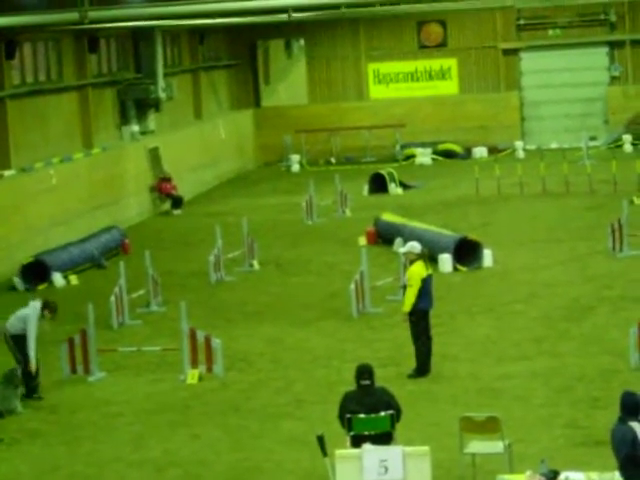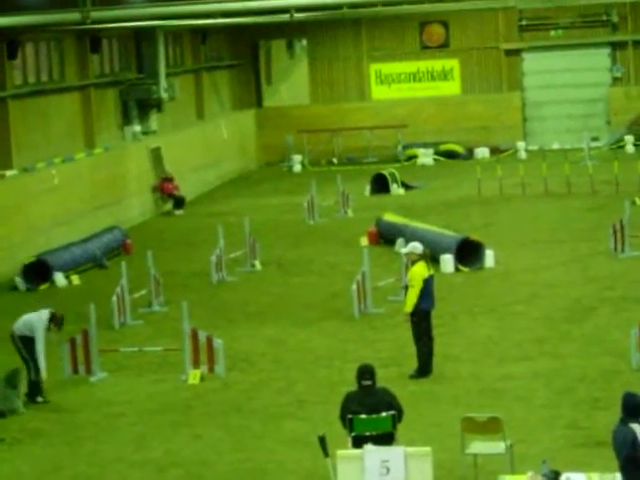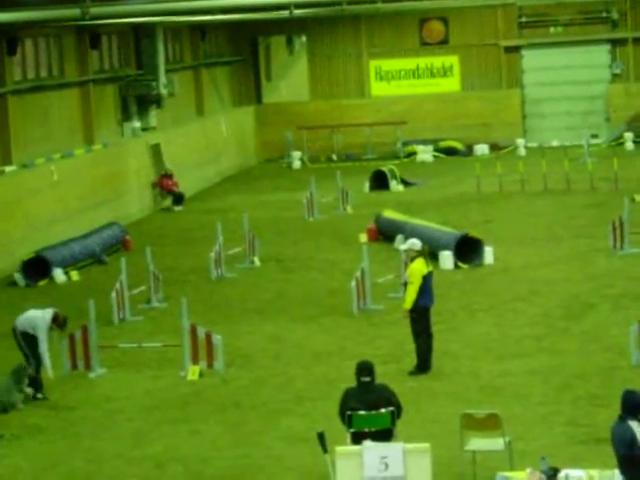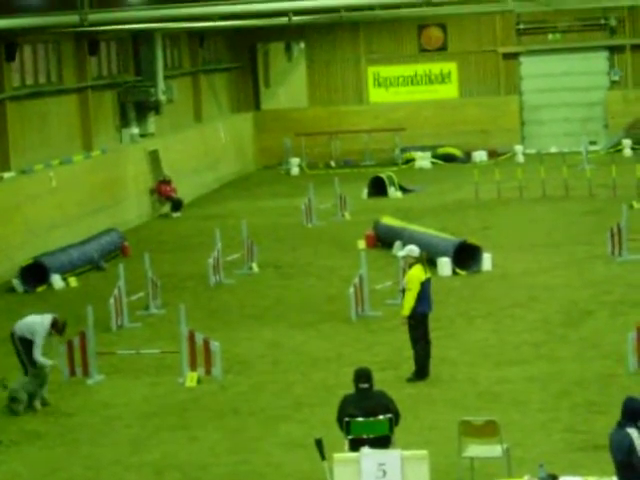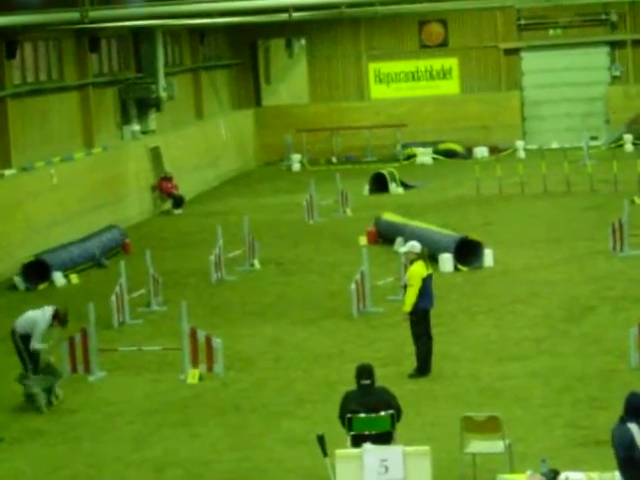
dt=0.3s
person 1, frame 1
left shoulder: (414, 270)
right shoulder: (424, 265)
left elbow: (412, 292)
left wrist: (406, 310)
left hip: (417, 308)
right hip: (425, 306)
left knee: (419, 339)
right knee: (425, 337)
left ankle: (421, 370)
right ankle: (425, 367)
person 1, frame 2
left shoulder: (416, 270)
right shoulder: (426, 266)
left elbow: (413, 292)
left wrist: (407, 310)
left hip: (419, 308)
right hip: (427, 306)
left knee: (420, 339)
right knee: (427, 337)
left ankle: (423, 370)
right ankle: (427, 367)
person 1, frame 3
left shoulder: (415, 267)
right shoulder: (425, 262)
left elbow: (412, 289)
left wrist: (407, 307)
left hip: (418, 305)
right hip: (426, 303)
left knee: (419, 336)
right knee: (426, 334)
left ankle: (422, 366)
right ankle: (426, 364)
person 1, frame 4
left shoulder: (413, 274)
right shoulder: (423, 269)
left elbow: (411, 296)
left wrist: (405, 313)
left hip: (416, 312)
right hip: (424, 309)
left knee: (418, 343)
right knee: (424, 340)
left ankle: (420, 373)
right ankle: (424, 370)
person 1, frame 5
left shoulder: (415, 270)
right shoulder: (425, 265)
left elbow: (412, 291)
left wrist: (406, 310)
left hip: (418, 308)
right hip: (426, 305)
left knee: (419, 339)
right knee: (426, 336)
left ankle: (422, 369)
right ankle: (426, 366)
